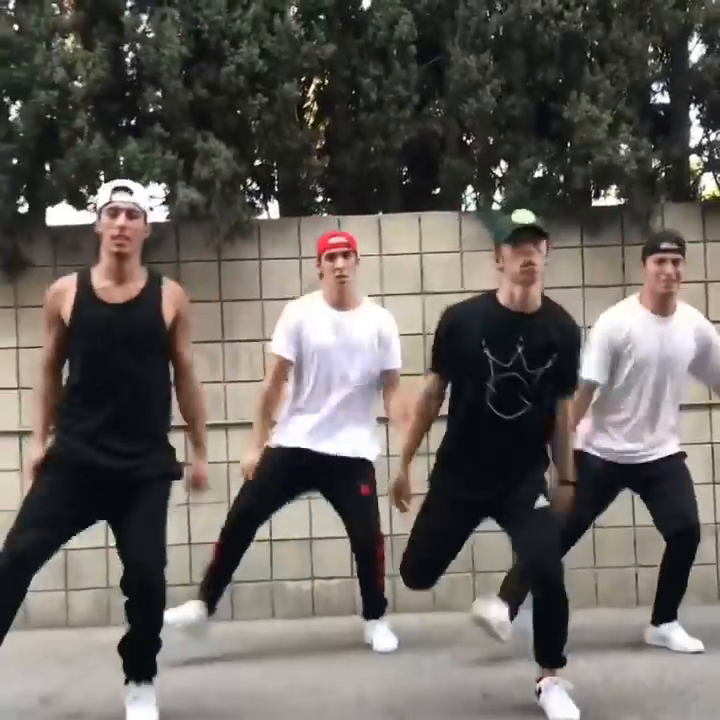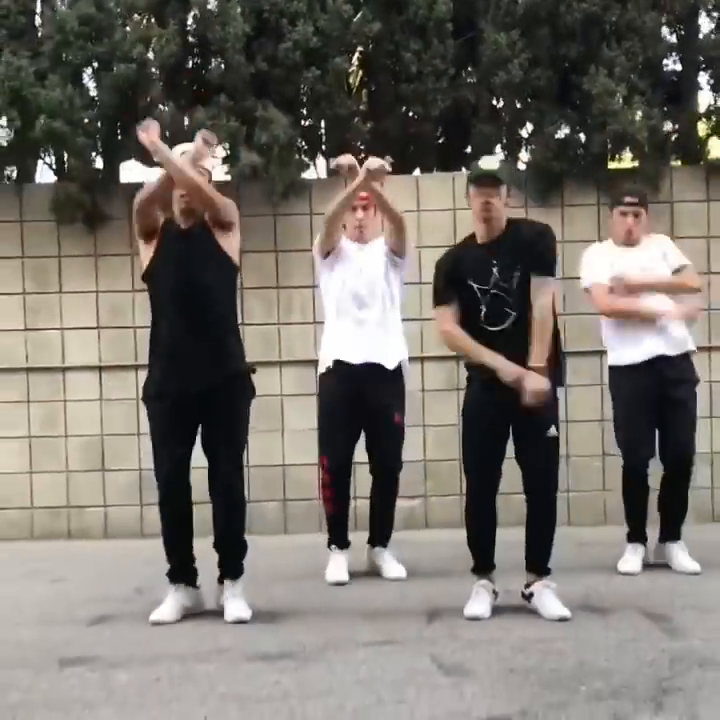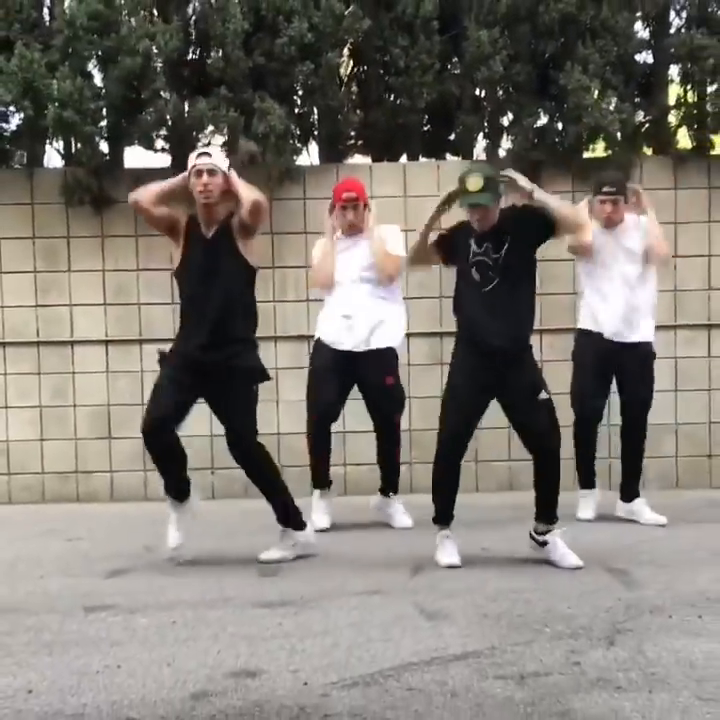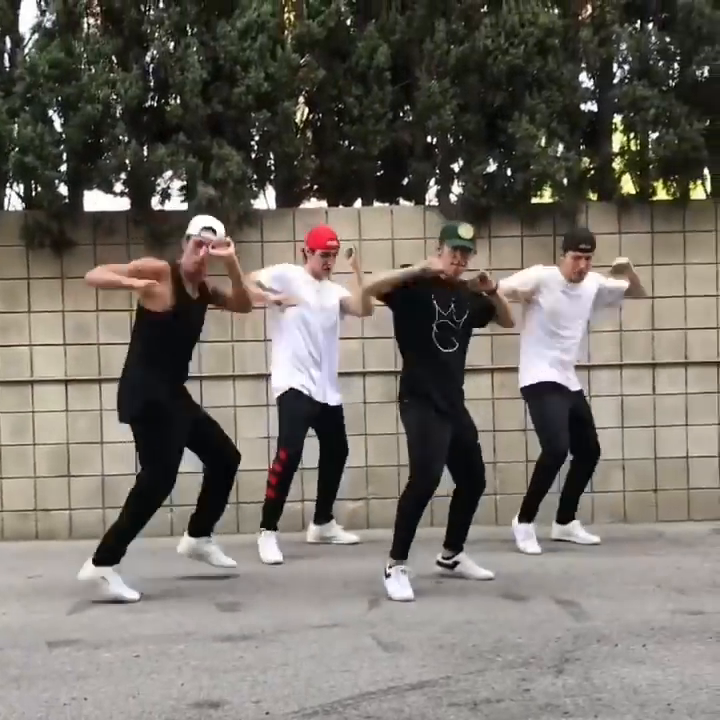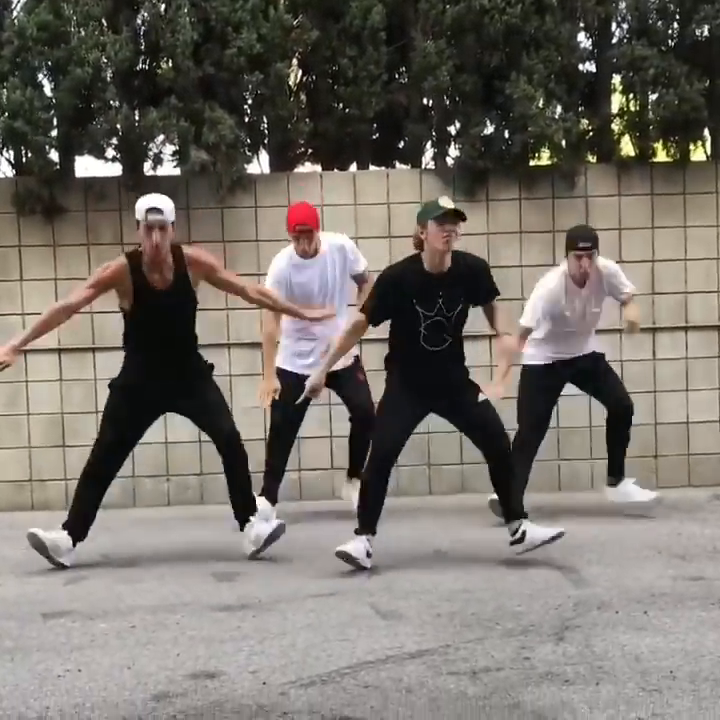
dt=0.7s
person 1, frame 1
left shoulder: (169, 296)
right shoulder: (66, 293)
left elbow: (186, 379)
right elbow: (51, 370)
left wrist: (201, 453)
left hip: (144, 464)
right hip: (76, 456)
left knee: (145, 578)
person 1, frame 2
left shoulder: (223, 214)
right shoulder: (150, 224)
left elbow: (211, 206)
right elbow: (147, 200)
left wrist: (163, 152)
left hip: (225, 377)
right hip: (169, 378)
left knee: (227, 481)
right knee: (171, 486)
left ankle: (231, 582)
right ankle: (182, 584)
person 1, frame 3
left shoulder: (241, 225)
right shoulder: (181, 227)
left elbow: (258, 202)
right elbow: (139, 201)
left wrist: (229, 175)
right wrist: (181, 178)
left hip: (235, 356)
right hip: (189, 352)
left knee: (245, 444)
right knee: (156, 425)
left ankle: (295, 531)
right ankle: (179, 498)
person 1, frame 4
left shoulder: (207, 287)
right shoulder: (160, 272)
left elbow: (245, 305)
right elbow: (95, 276)
left wrist: (232, 263)
right wrist: (135, 283)
left hip: (172, 395)
right hip: (145, 394)
left knee: (226, 459)
right knee: (158, 478)
left ankle: (198, 538)
right ankle: (101, 565)
person 1, frame 5
left shoulder: (192, 260)
right shoulder: (120, 270)
left elbow: (245, 290)
right elbow: (66, 307)
left wrist: (299, 313)
left hip: (189, 373)
right hip: (138, 382)
left knee: (230, 443)
right knee: (104, 458)
left ankle: (250, 526)
right ankle: (69, 537)
person 2, frame 1
left shoulder: (561, 327)
right shoulder: (461, 319)
left elbow: (562, 408)
right elbow: (433, 393)
left wrist: (567, 480)
right wrist: (404, 464)
left hip: (523, 477)
right hip: (457, 473)
left knee: (547, 573)
right knee: (418, 572)
left ankle: (551, 679)
person 2, frame 2
left shoulder: (534, 237)
right shoulder: (453, 260)
left elbow: (544, 303)
right elbow: (446, 327)
left wrist: (538, 369)
right wrist: (502, 367)
left hip: (534, 382)
right hip: (485, 387)
left knee: (542, 487)
right knee: (480, 488)
left ankle: (538, 581)
right ankle: (483, 581)
person 2, frame 3
left shoulder: (524, 221)
right shoulder: (459, 235)
left elbow: (576, 222)
right elbow: (416, 260)
left wrist: (531, 190)
right wrist: (436, 214)
left hip: (515, 358)
right hip: (470, 357)
left knee: (546, 442)
right knee: (450, 446)
left ankle: (545, 530)
right ankle: (445, 532)
person 2, frame 4
left shoulder: (467, 294)
right shoulder: (417, 279)
left elbow: (508, 321)
right elbow: (372, 287)
left wrist: (489, 291)
right wrist: (420, 270)
left hip: (452, 401)
right hip: (419, 400)
left knee: (472, 481)
right knee: (426, 477)
left ankle: (451, 555)
right ankle: (396, 566)
person 2, frame 5
left shoulder: (473, 268)
right shoulder: (397, 276)
left elbow: (488, 302)
right elbow: (360, 323)
left wrist: (502, 334)
right wrist: (323, 368)
left hip: (454, 379)
right hip: (407, 383)
left knee: (497, 443)
right knee: (382, 454)
left ankle: (518, 528)
right ankle: (363, 539)
person 3, frame 1
left shoulder: (380, 321)
right shoulder: (299, 314)
left elbow: (392, 389)
right elbow: (274, 381)
left wrist: (404, 422)
right wrist: (256, 444)
left hip: (351, 448)
right hip: (294, 442)
left knee: (367, 536)
right knee: (242, 517)
left ankle: (375, 619)
right ankle: (204, 604)
person 3, frame 2
left shoulder: (389, 250)
right shoulder: (331, 248)
left elbow: (399, 225)
right elbow: (330, 220)
left wrist: (373, 184)
right wrist: (358, 181)
left hip: (385, 364)
right hip: (339, 365)
left knee: (387, 461)
right knee: (335, 460)
left ankle: (380, 547)
right ankle: (338, 548)
person 3, frame 3
left shoulder: (388, 235)
right shoulder: (327, 244)
left elbow: (389, 274)
right elbow: (322, 283)
left wrist: (371, 231)
right wrist: (330, 233)
left hip: (378, 341)
right hip: (333, 341)
left knee: (388, 421)
right knee: (319, 417)
left ankle: (388, 496)
right ankle: (321, 492)
person 3, frame 4
left shoulder: (335, 289)
right shoulder: (286, 276)
left elbow: (363, 308)
right elbow: (249, 283)
left wrist: (357, 268)
right wrist: (273, 297)
left hip: (326, 386)
right hip: (295, 382)
left knee: (335, 453)
right knee: (290, 453)
left ankle: (321, 523)
right ankle: (266, 531)
person 3, frame 5
left shoulder: (342, 246)
right shoulder: (282, 265)
left elbow: (366, 284)
right elbow: (271, 322)
right wrist: (268, 374)
left hip: (342, 353)
right hip: (295, 359)
left knee: (365, 412)
right knee: (282, 428)
left ankle: (354, 480)
right ankle: (267, 499)
person 4, frame 1
right shoulder: (614, 323)
right elbow: (586, 390)
left hip: (660, 453)
right hip: (600, 450)
left knee: (685, 531)
right knee: (560, 531)
left ankle: (664, 622)
right ankle: (505, 608)
person 4, frame 2
left shoulder: (662, 245)
right shoulder: (598, 255)
left elbow: (691, 282)
right elbow: (604, 305)
left wrist: (635, 281)
right wrist: (669, 310)
left hip: (675, 360)
right hip: (630, 366)
left knee: (681, 455)
right knee: (637, 458)
left ankle: (671, 541)
right ankle: (635, 543)
person 4, frame 3
left shoulder: (643, 226)
right shoulder: (585, 231)
left elbow: (660, 255)
right elbow: (582, 247)
left wrist: (645, 210)
right wrist: (588, 214)
left hip: (636, 339)
right hip: (594, 335)
left knee: (635, 421)
right knee: (586, 415)
left ankle: (630, 499)
right ankle: (586, 489)
person 4, frame 4
left shoulder: (594, 285)
right shoulder: (540, 278)
left elbow: (636, 291)
right elbow: (499, 290)
left wrist: (628, 271)
right wrist: (519, 293)
left hip: (569, 383)
right hip: (539, 382)
left knee: (589, 451)
right knee: (557, 450)
left ankle: (566, 522)
right ankle: (524, 521)
person 4, frame 5
left shoulder: (607, 270)
right shoulder: (550, 287)
left elbow: (629, 296)
right elbow: (520, 334)
left wrist: (631, 311)
right wrist: (500, 378)
left hip: (585, 355)
right hip: (543, 361)
left knee: (622, 406)
right knee: (530, 429)
left ankle: (617, 483)
